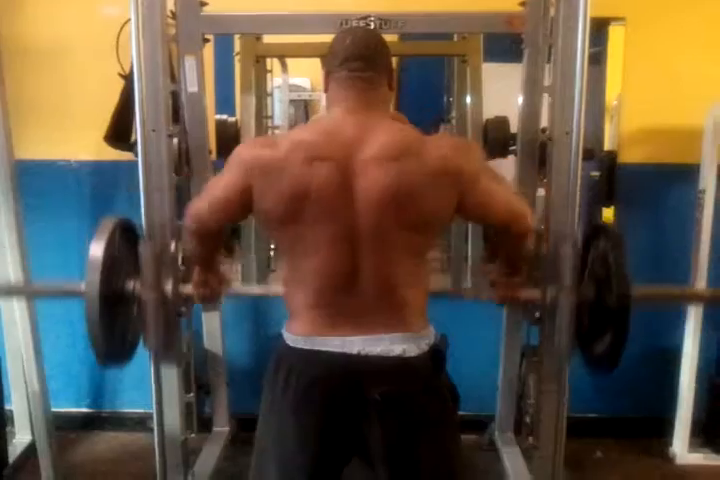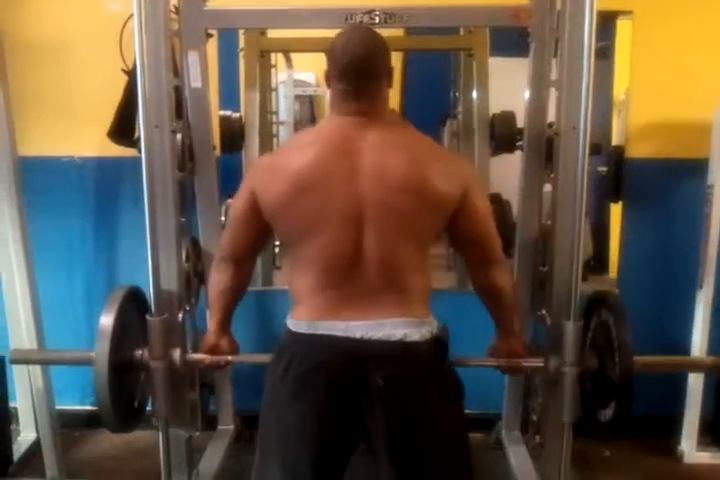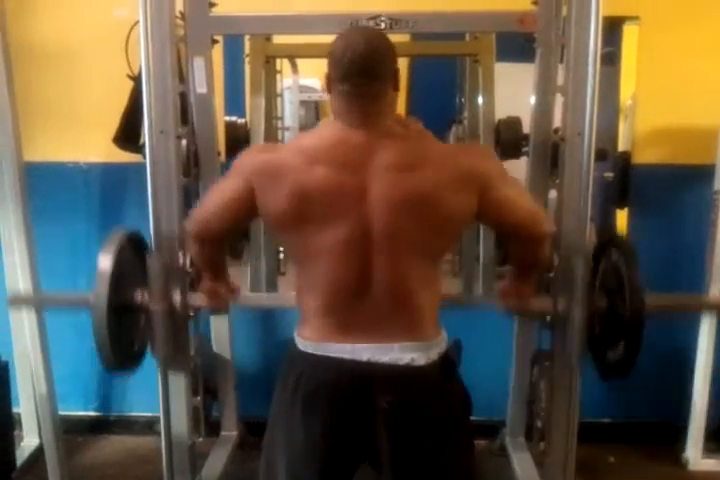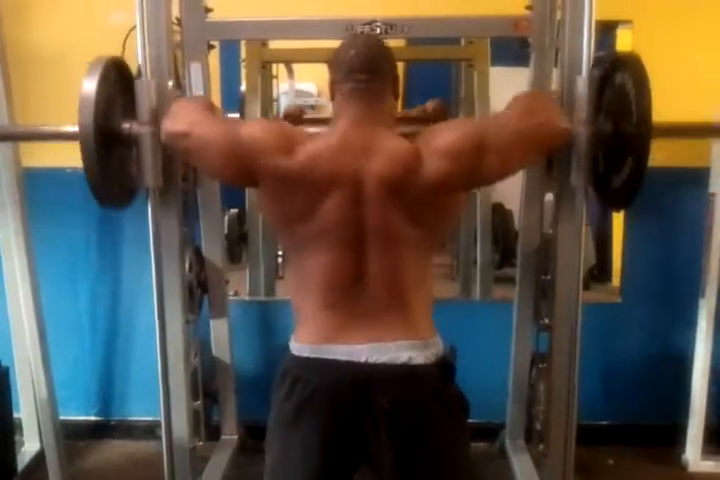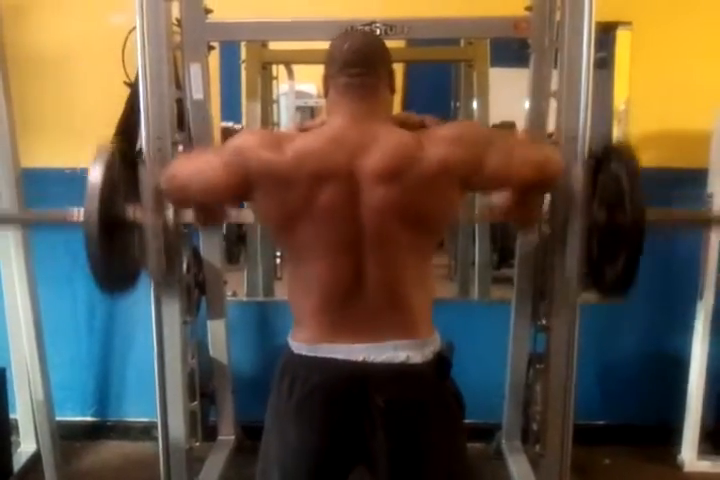
dt=0.5s
person 1, frame 1
left shoulder: (265, 158)
right shoulder: (442, 159)
left elbow: (198, 225)
right elbow: (519, 224)
left wrist: (206, 271)
right wrist: (509, 272)
left hip: (307, 364)
right hip: (405, 365)
person 1, frame 2
left shoulder: (274, 165)
right shoulder: (443, 165)
left elbow: (232, 259)
right elbow: (488, 263)
left wrist: (217, 328)
right wrist: (508, 334)
left hip: (311, 352)
right hip: (407, 354)
person 1, frame 3
left shoulder: (271, 167)
right shoulder: (458, 168)
left elbow: (201, 230)
right elbow: (536, 231)
left wrist: (214, 278)
right wrist: (522, 280)
left hip: (319, 369)
right hip: (415, 371)
person 1, frame 4
left shoulder: (282, 159)
right shoulder: (438, 160)
left elbow: (179, 125)
right elbow: (548, 121)
left wrist: (197, 104)
left hip: (315, 373)
right hip: (412, 373)
person 1, frame 5
left shoulder: (267, 157)
right shoulder: (441, 154)
left elbow: (176, 180)
right elbow: (546, 163)
left wrist: (208, 207)
right wrist: (524, 202)
left hip: (313, 371)
right hip: (409, 371)
